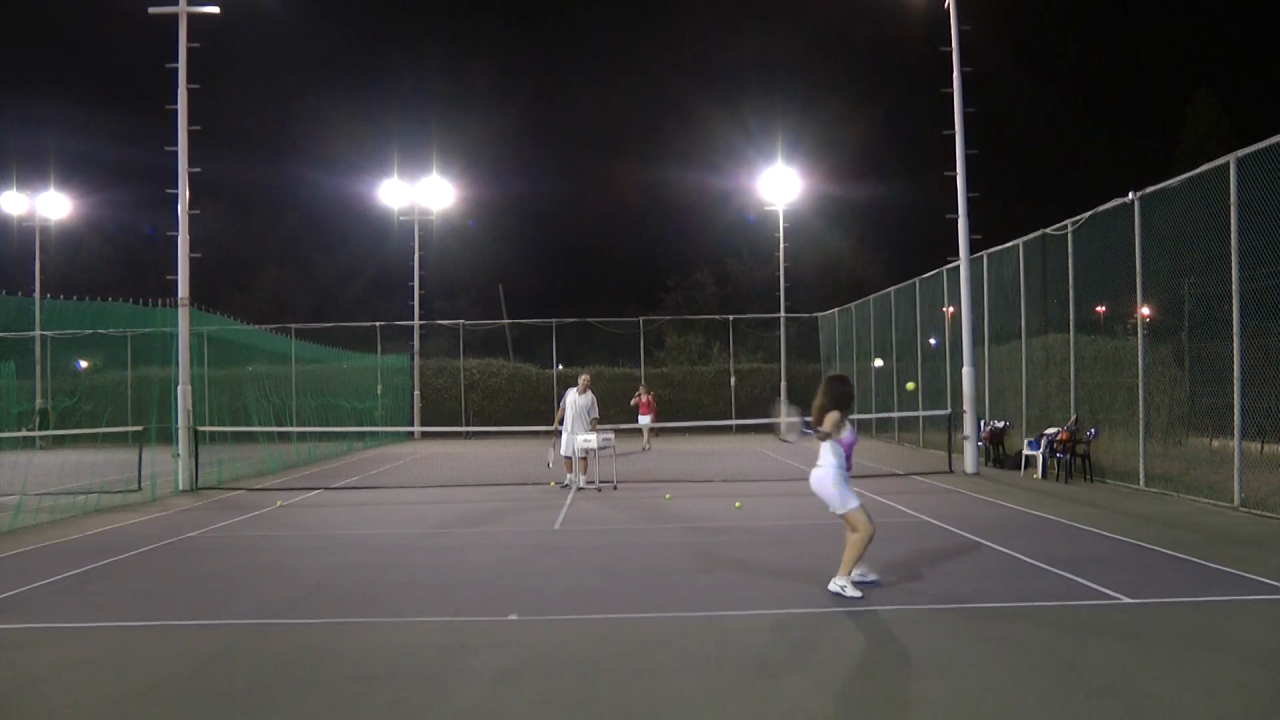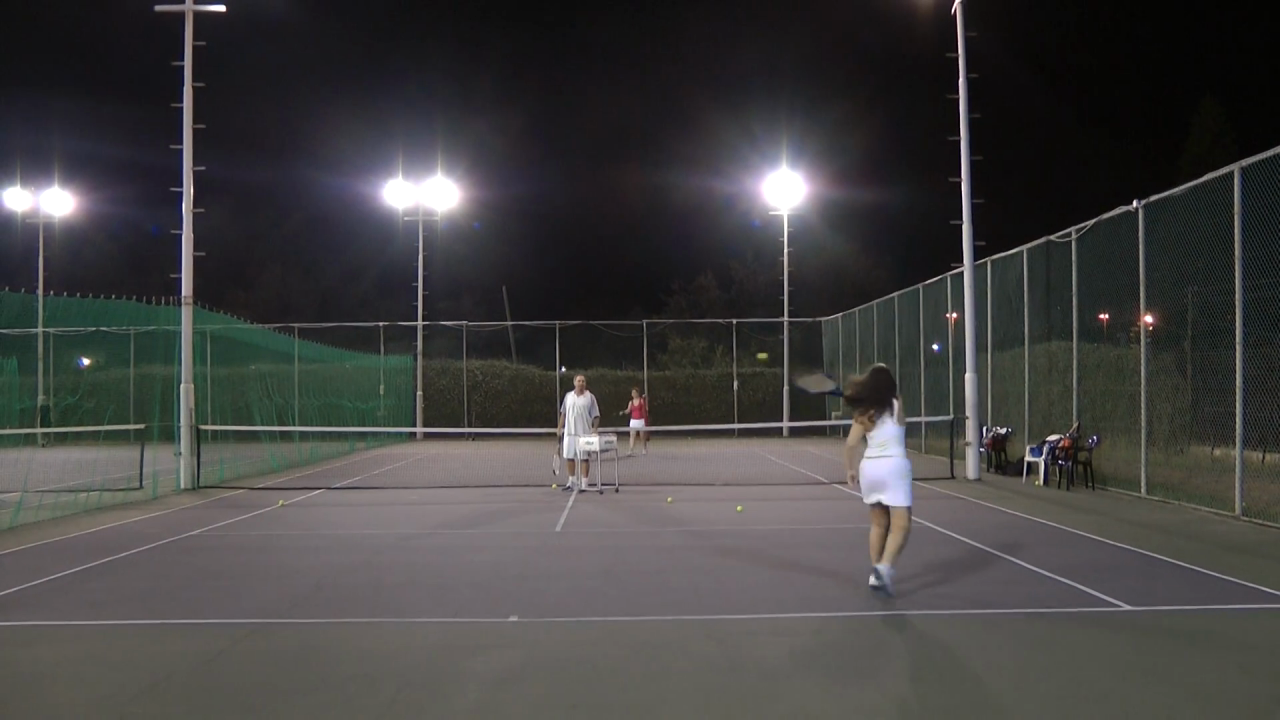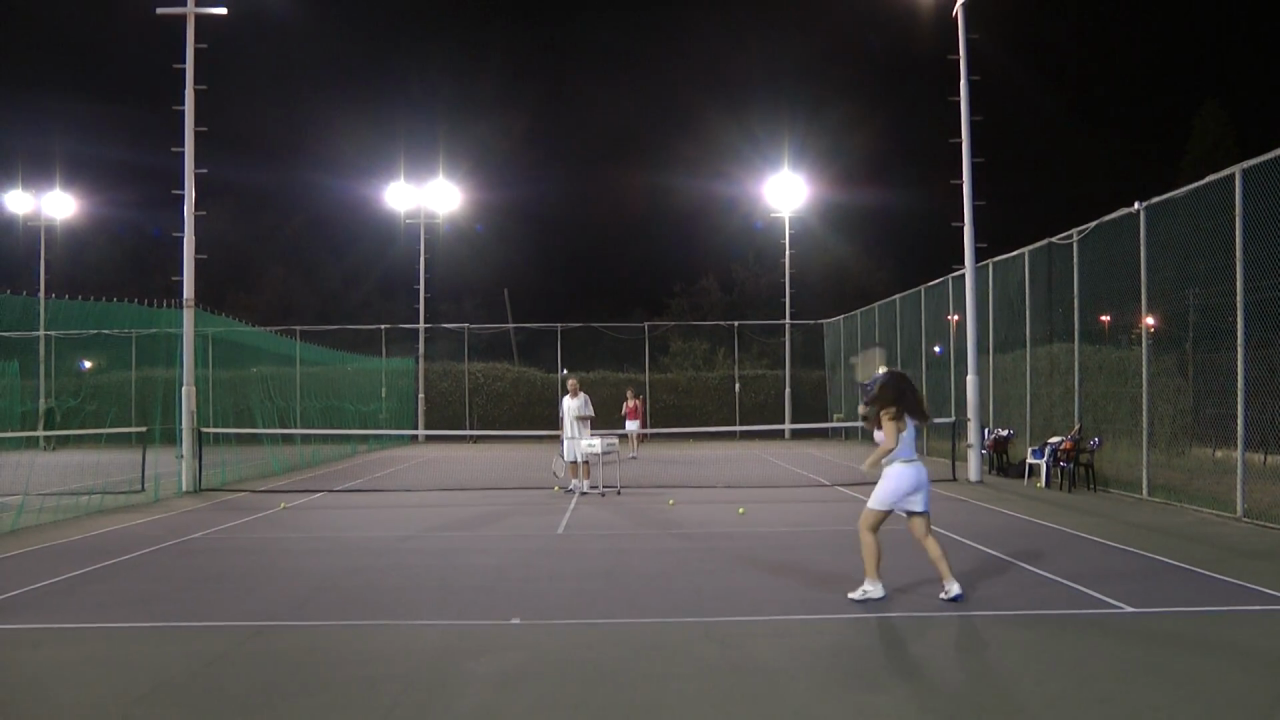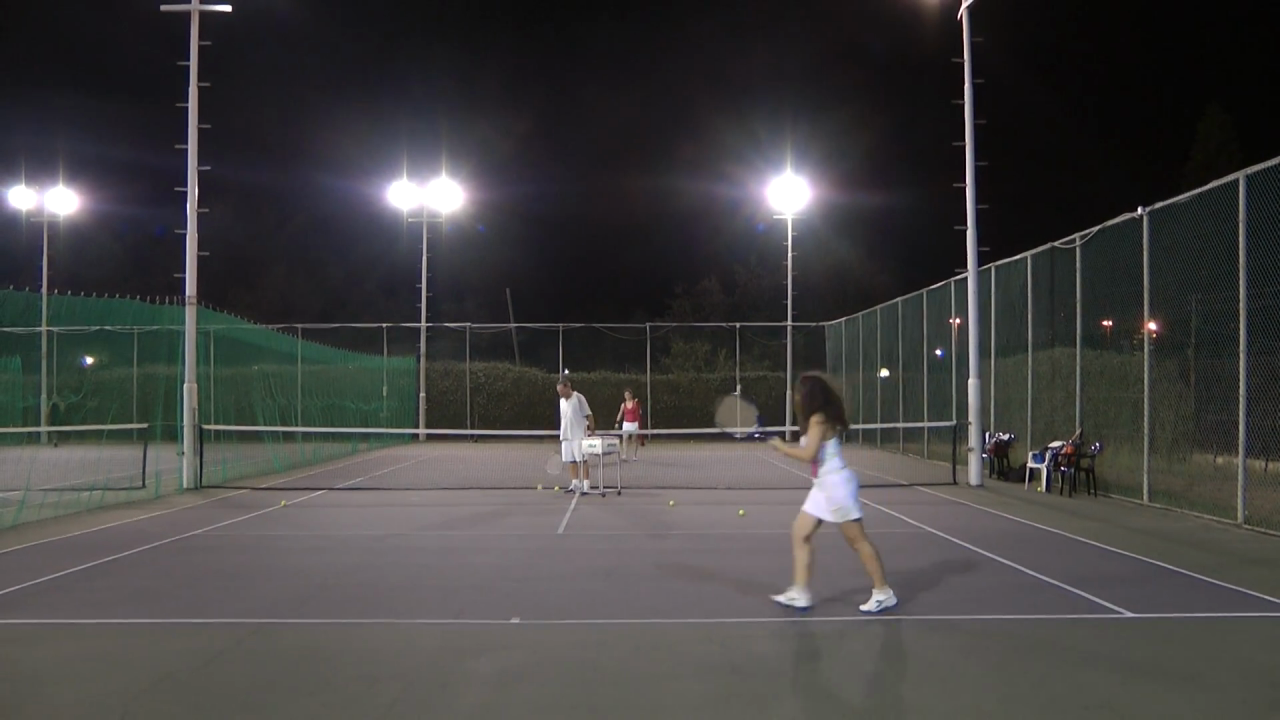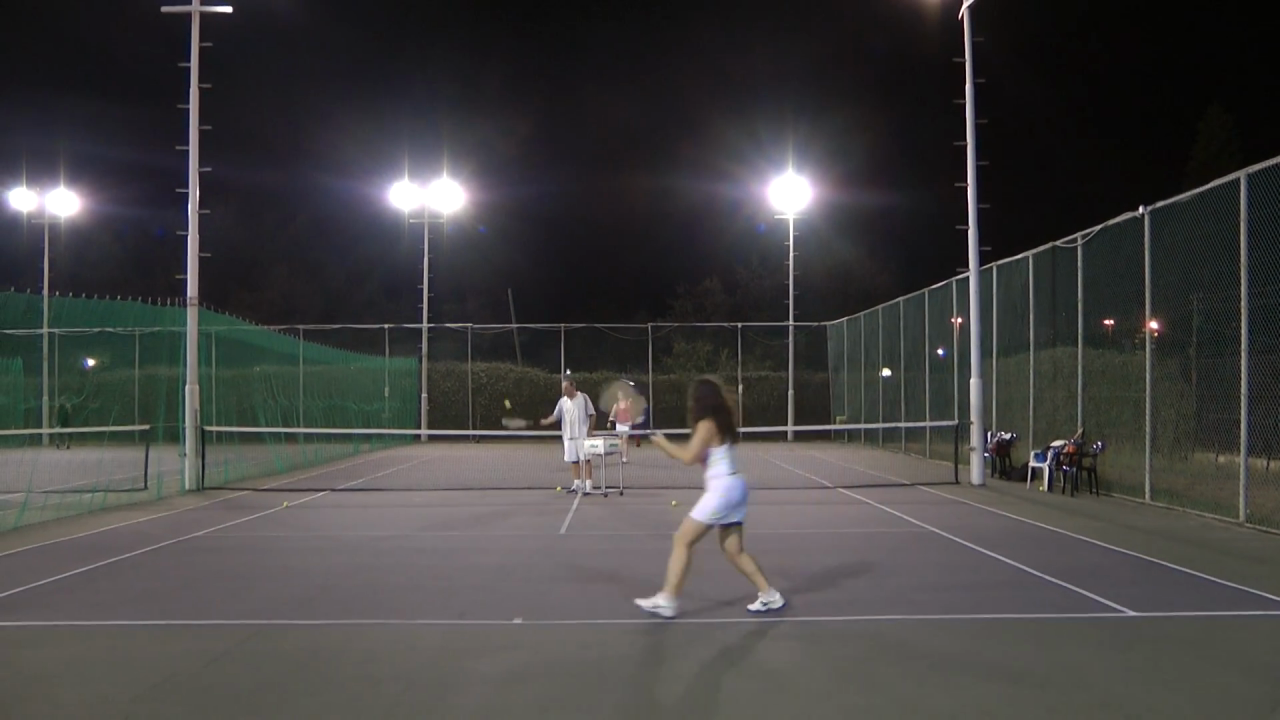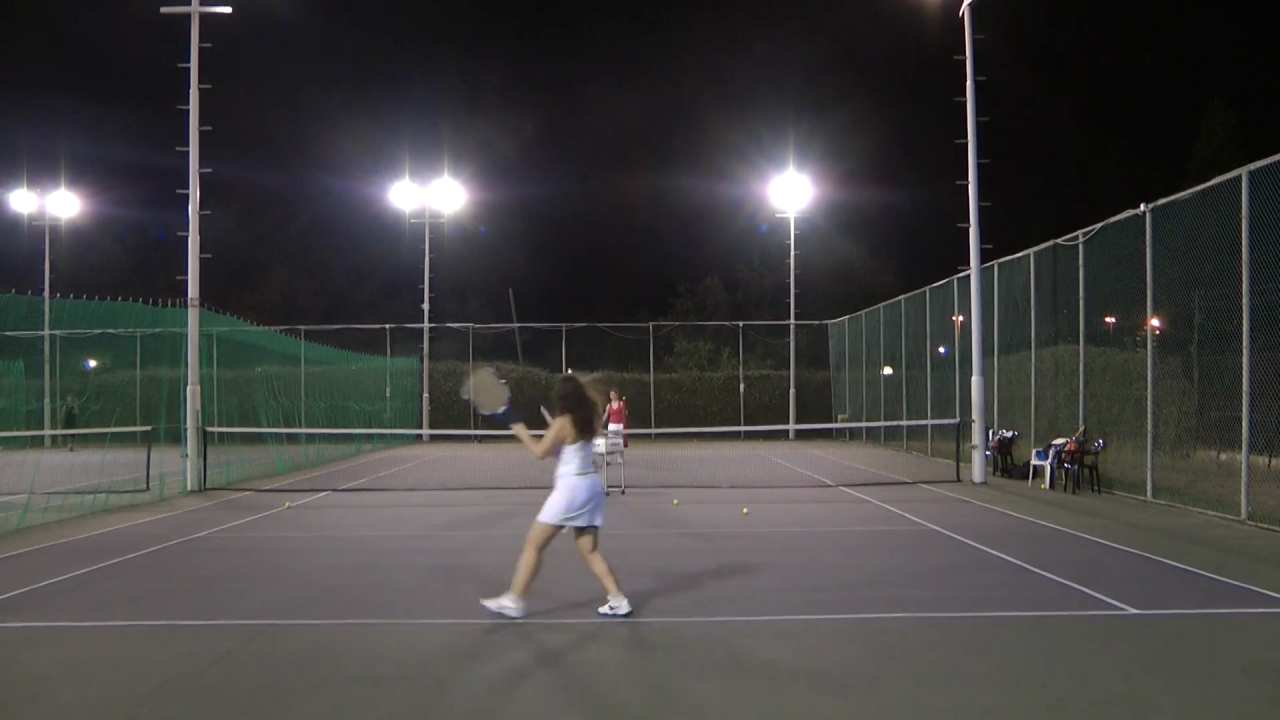
dt=0.5s
person 1, frame 1
left shoulder: (835, 416)
right shoulder: (834, 415)
right elbow: (823, 430)
right wrist: (823, 434)
left hip: (833, 478)
right hip: (830, 479)
left knee: (859, 524)
right knee: (865, 529)
left ankle: (856, 569)
right ankle: (840, 580)
person 1, frame 2
left shoulder: (863, 413)
right shoulder: (896, 404)
left elbow: (851, 443)
left wrist: (851, 468)
left hip: (870, 468)
right hip: (895, 467)
left knee: (879, 524)
right knee: (901, 527)
left ankle: (878, 575)
right ankle: (884, 566)
person 1, frame 3
left shoulder: (889, 412)
right shoulder: (907, 413)
left elbow: (890, 444)
left wrist: (871, 461)
right wrist: (868, 415)
left hip: (898, 475)
right hip: (916, 472)
left knee: (865, 527)
right knee: (924, 535)
left ankle: (872, 585)
right ankle: (951, 585)
person 1, frame 4
left shoulder: (818, 419)
right shoulder: (818, 419)
left elbow: (809, 455)
left wrist: (782, 447)
right wrist: (790, 449)
left hip: (837, 483)
right hip: (823, 486)
left knee: (857, 540)
right knee: (799, 535)
left ankle: (884, 593)
right ankle: (799, 593)
person 1, frame 5
left shoulder: (707, 425)
right shoulder: (721, 423)
left elbow: (690, 457)
left wrist: (662, 442)
right wrist: (669, 446)
left hip: (723, 490)
right hip: (732, 487)
left knee: (682, 542)
right knee: (734, 550)
left ankle: (666, 600)
right ankle: (769, 595)
person 1, frame 6
left shoulder: (563, 422)
right shoulder: (587, 422)
left elbow: (539, 452)
left wrist: (523, 434)
left hip: (570, 488)
right hip: (591, 485)
left knee: (533, 546)
right knee: (589, 551)
left ankle: (513, 601)
right ankle: (618, 601)
